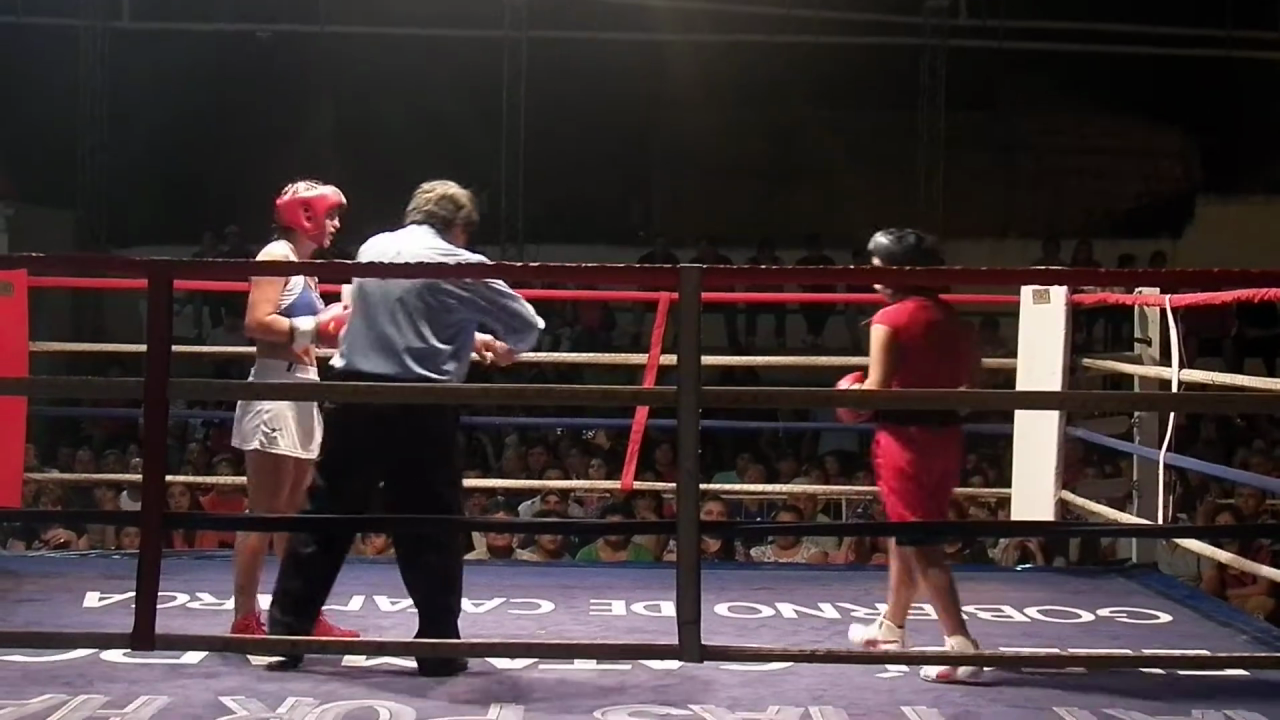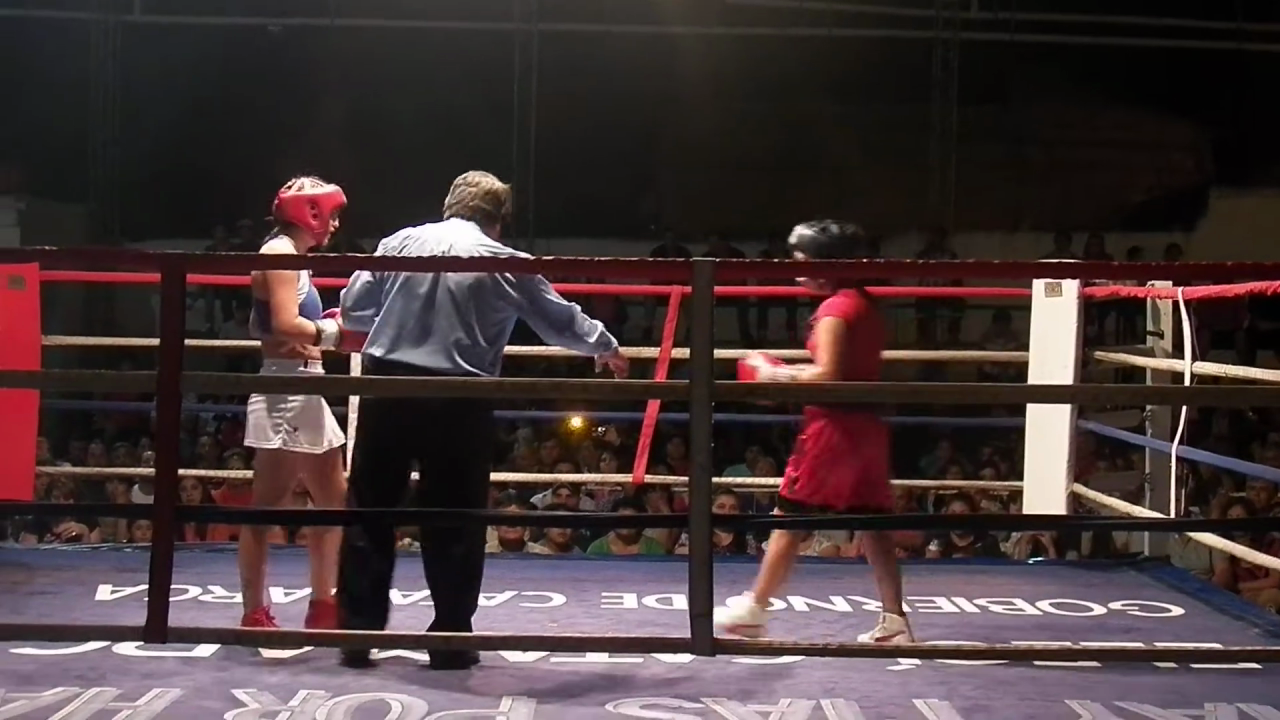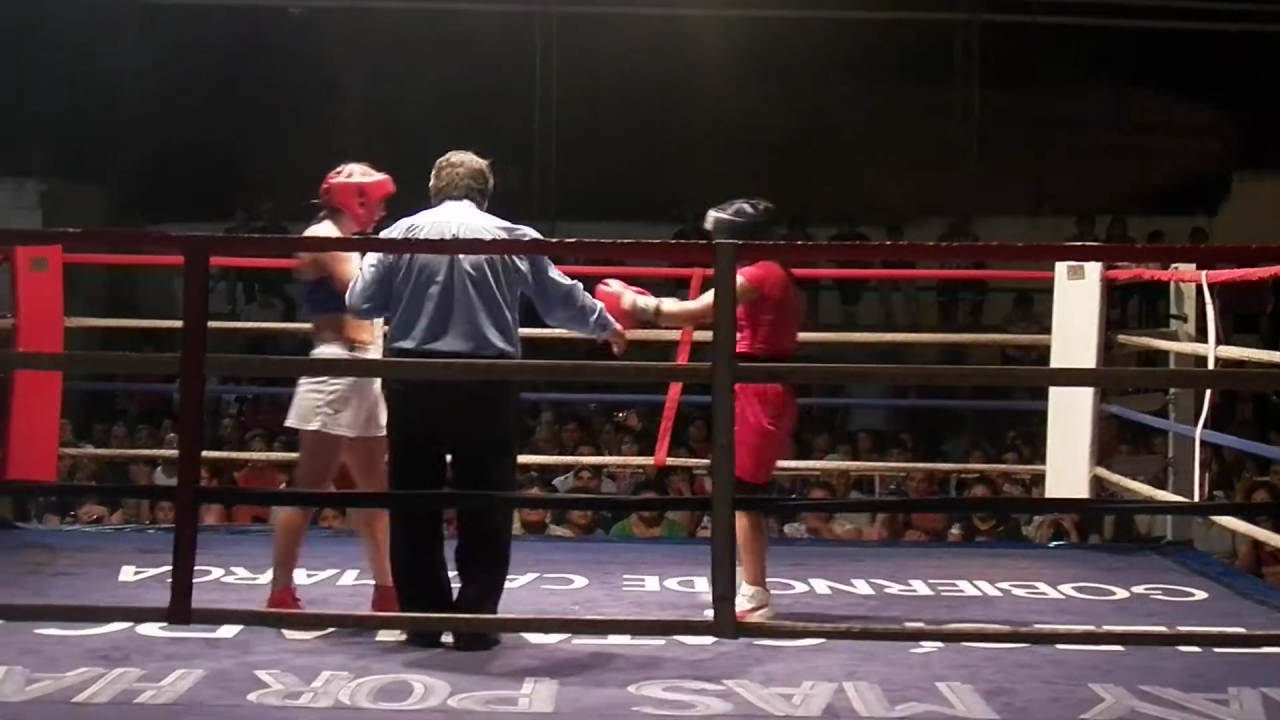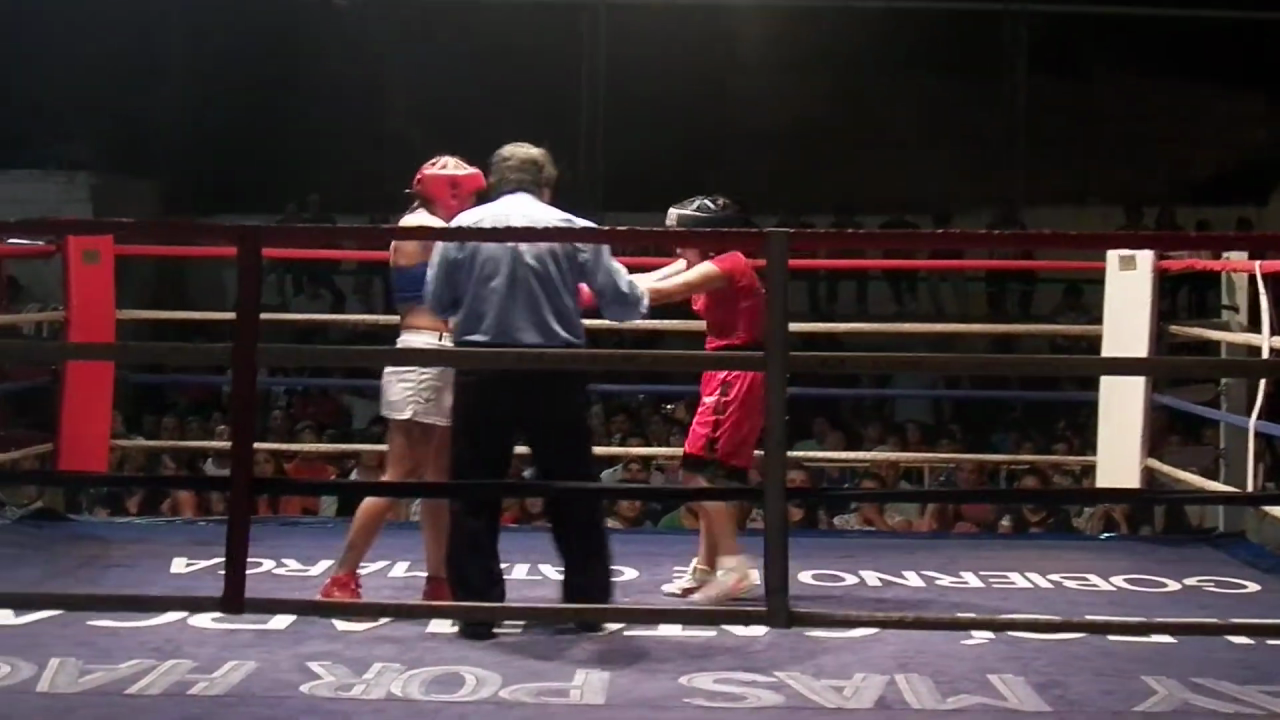
dt=0.4s
person 1, frame 1
left shoulder: (373, 249)
right shoulder: (461, 266)
right elbow: (524, 326)
right wrist: (508, 345)
left hip: (354, 398)
right hip: (420, 410)
left knee: (326, 517)
right knee: (432, 528)
left ankle: (285, 631)
right ankle: (437, 644)
person 1, frame 2
left shoulder: (398, 243)
right shoulder: (506, 264)
left elbow: (353, 309)
right elbow: (562, 321)
right wrist: (606, 348)
left hip: (387, 390)
right hip: (457, 403)
left knee: (371, 514)
right knee: (454, 523)
left ankle: (361, 632)
right ankle: (450, 638)
person 1, frame 3
left shoulder: (401, 233)
right shoulder: (514, 238)
left elbow: (360, 302)
right elbow: (563, 301)
right wrist: (606, 325)
left hip: (415, 382)
right hip: (486, 385)
left knee: (415, 505)
right knee: (485, 508)
left ankle: (423, 619)
right ankle: (474, 617)
person 1, frame 4
left shoulder: (464, 226)
right shoulder: (572, 230)
left elbow: (437, 301)
right elbow: (624, 302)
left hip: (482, 374)
right hip: (552, 376)
left knee: (475, 495)
right knee: (574, 494)
left ankle: (475, 609)
right ankle: (587, 601)
person 2, frame 1
left shoulder: (304, 268)
right shoulder: (277, 254)
left elbow: (304, 332)
right elbow: (258, 323)
right wrist: (313, 327)
left knee: (293, 513)
right knee: (266, 513)
right ankle: (244, 622)
person 2, frame 2
left shoulder: (294, 259)
right shoulder: (280, 253)
left elbow: (299, 325)
right elbow: (286, 326)
left wrist: (336, 325)
right wrist: (337, 332)
left hip: (306, 391)
right hip: (286, 390)
left knee: (332, 499)
right knee: (268, 506)
left ankle: (322, 607)
right ankle: (254, 616)
person 2, frame 3
left shoulder: (341, 243)
right shoulder: (323, 238)
left hip: (359, 373)
right hip: (335, 371)
left knee: (374, 487)
right knee: (310, 487)
left ankle: (387, 591)
right ankle: (281, 597)
person 2, frame 4
left shoulder: (419, 230)
right shoulder: (424, 227)
left hip: (433, 358)
right hip: (422, 359)
left knee: (440, 477)
right knee: (399, 477)
left ankle: (439, 582)
right ankle: (342, 579)
person 3, frame 1
left shoulder: (889, 318)
right shoulder: (953, 319)
left elbow: (877, 387)
right elbow: (971, 383)
left hip: (903, 438)
right hip: (945, 434)
left knee: (920, 546)
right knee: (905, 538)
left ankle: (959, 643)
right ankle: (890, 628)
person 3, frame 2
left shoulder: (835, 309)
right shoulder: (863, 304)
left elbow: (826, 375)
left wrist: (769, 374)
right wrist: (779, 370)
left hip: (833, 423)
right hip: (865, 421)
left knee: (789, 519)
right knee: (871, 526)
left ankle: (752, 611)
right ankle: (895, 622)
person 3, frame 3
left shoulder: (758, 275)
right shoulder: (769, 276)
left elbow: (694, 313)
right elbow: (708, 312)
left wrist: (636, 303)
right wrist: (642, 301)
left hip: (755, 390)
right hip: (767, 388)
left knee: (742, 494)
right knee: (739, 490)
left ankle: (756, 598)
right ankle: (750, 582)
person 3, frame 4
left shoulder: (726, 266)
right shoulder: (705, 262)
left elbow: (660, 290)
right elbow: (648, 282)
left hip: (737, 378)
right hip: (726, 376)
left knee: (699, 471)
right knee: (711, 476)
left ankle: (733, 565)
right ankle: (704, 572)
